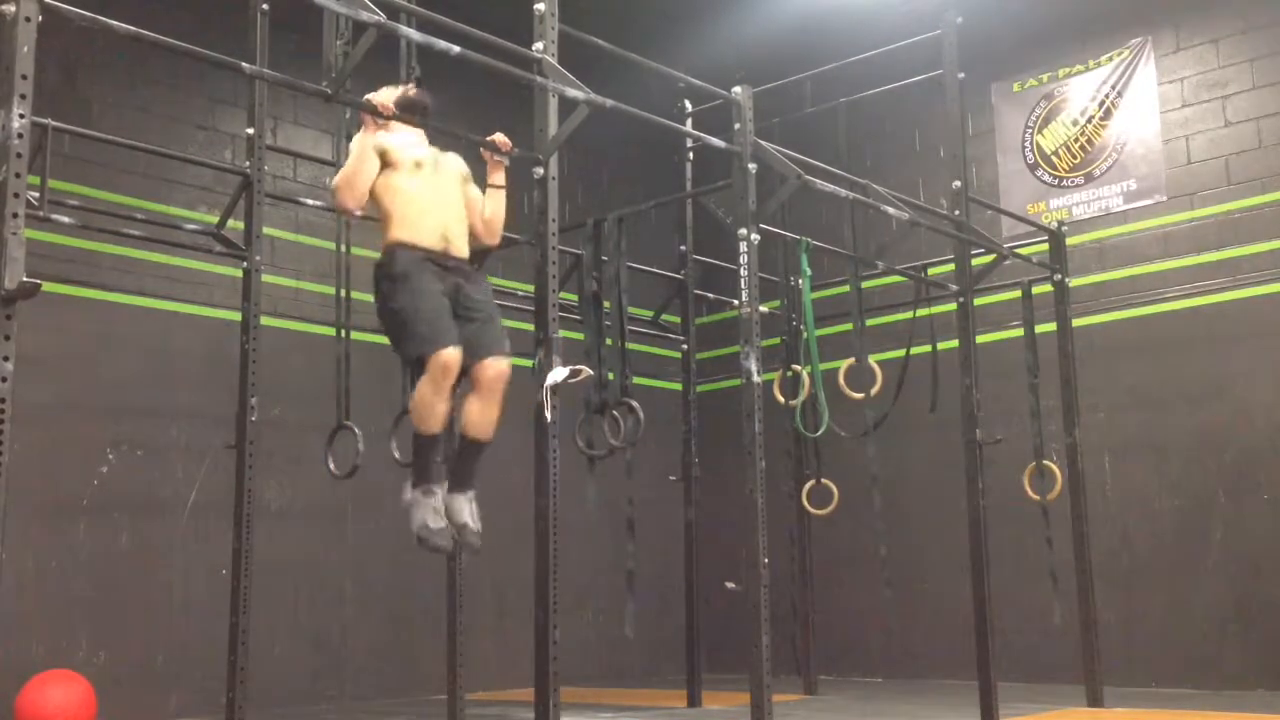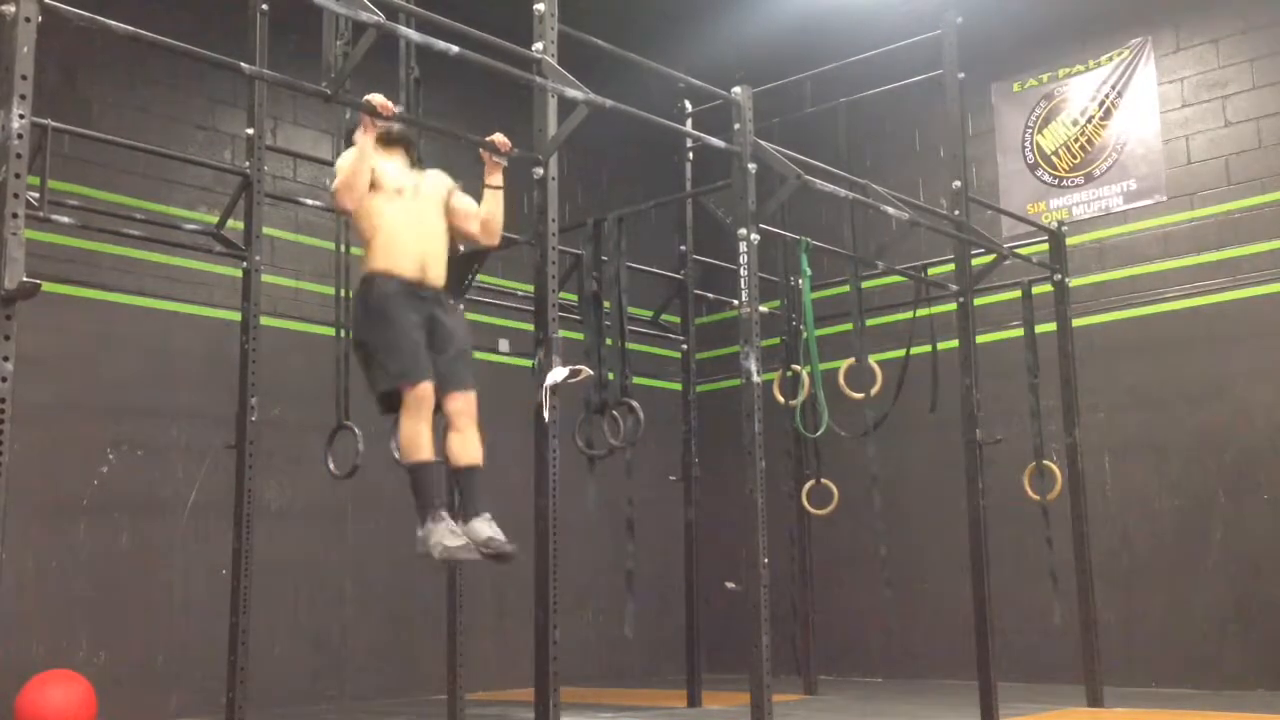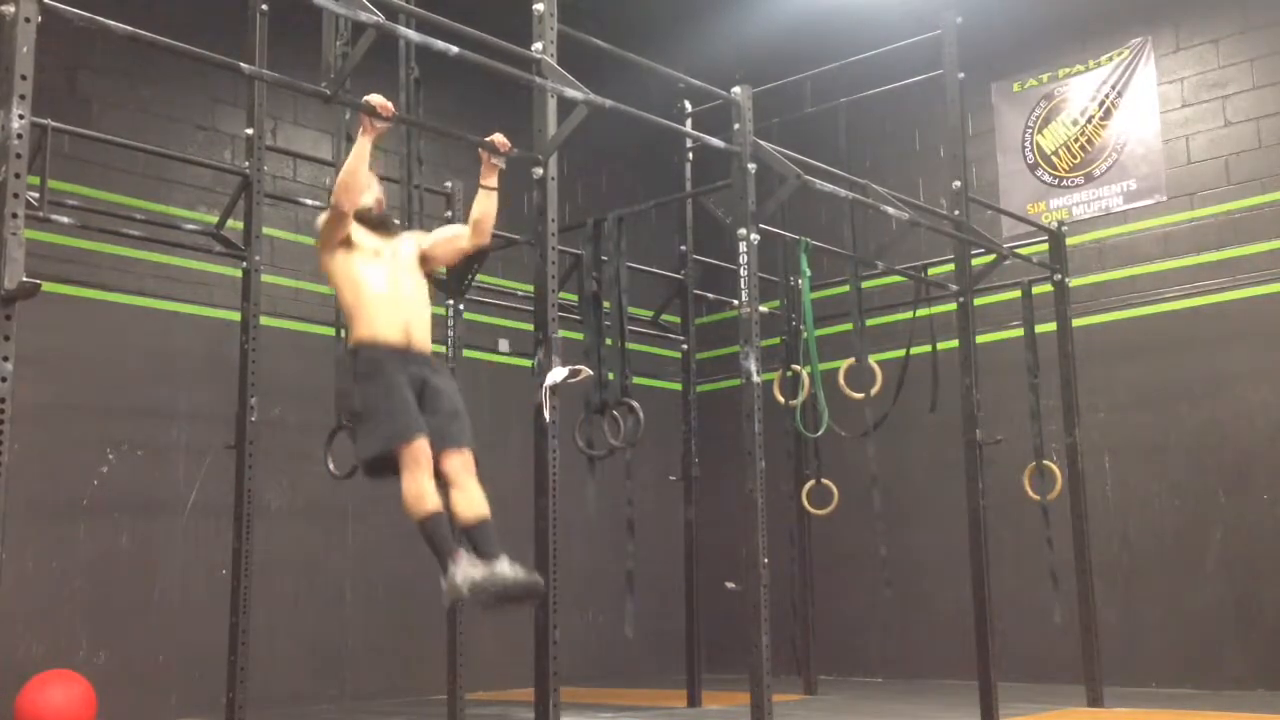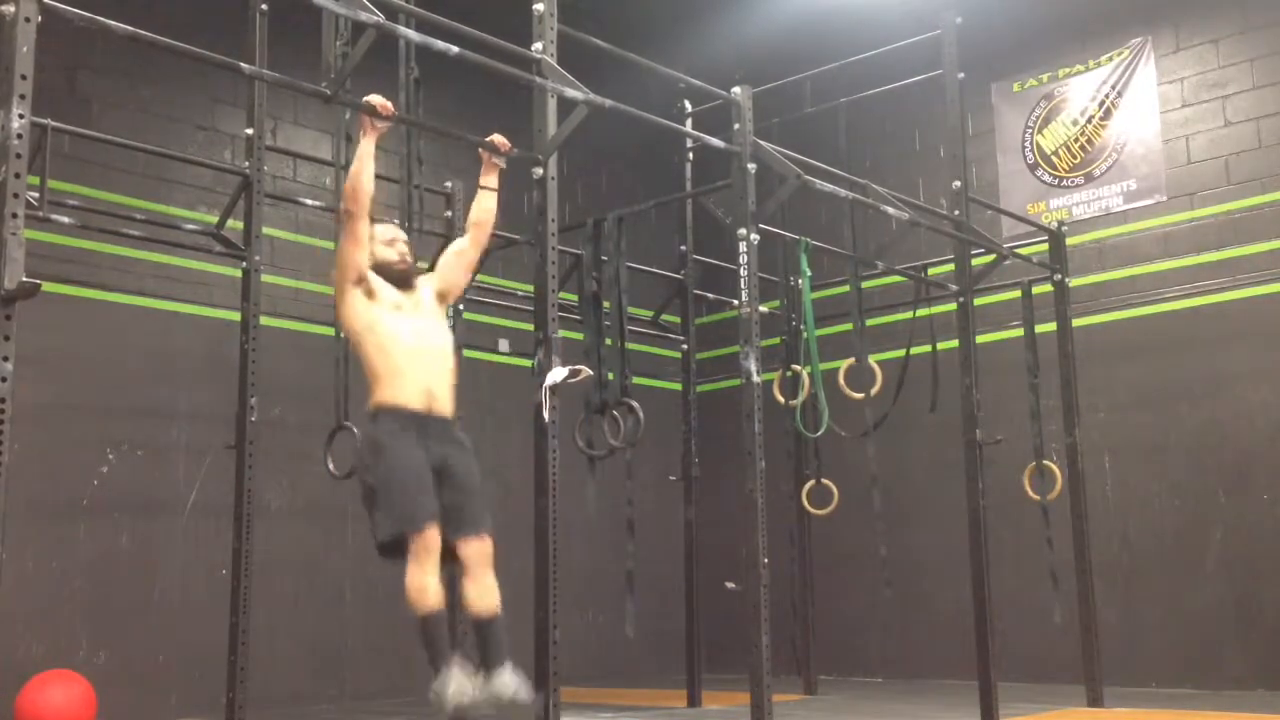
dt=0.2s
person 1, frame 1
left shoulder: (453, 163)
right shoulder: (379, 144)
left elbow: (489, 233)
right elbow: (347, 199)
left wrist: (496, 172)
right wrist: (370, 127)
left hip: (462, 274)
right hip: (409, 269)
left knee: (494, 371)
right knee: (444, 360)
left ankle: (460, 487)
right ankle: (424, 484)
person 1, frame 2
left shoulder: (436, 181)
right shoulder: (360, 161)
left elbow: (488, 233)
right elbow: (346, 200)
left wrist: (493, 175)
right wrist: (369, 131)
left hip: (437, 302)
right hip: (388, 296)
left knee: (462, 408)
right knee: (419, 397)
left ankle: (474, 518)
right ankle: (433, 520)
person 1, frame 3
left shoulder: (413, 245)
right shoulder: (338, 237)
left elbow: (478, 234)
right elbow: (341, 202)
left wrist: (489, 173)
right wrist: (367, 134)
left hip: (426, 366)
right hip: (377, 361)
left knee: (460, 463)
right knee: (416, 456)
left ankle: (493, 563)
right ankle: (456, 566)
person 1, frame 4
left shoulder: (432, 292)
right shoulder: (357, 291)
left elbow: (475, 237)
right elbow: (353, 214)
left wrist: (489, 174)
right wrist: (368, 138)
left hip: (447, 435)
right hip: (396, 431)
left knee: (478, 550)
right knee: (425, 544)
left ankle: (496, 671)
right ankle: (447, 671)
